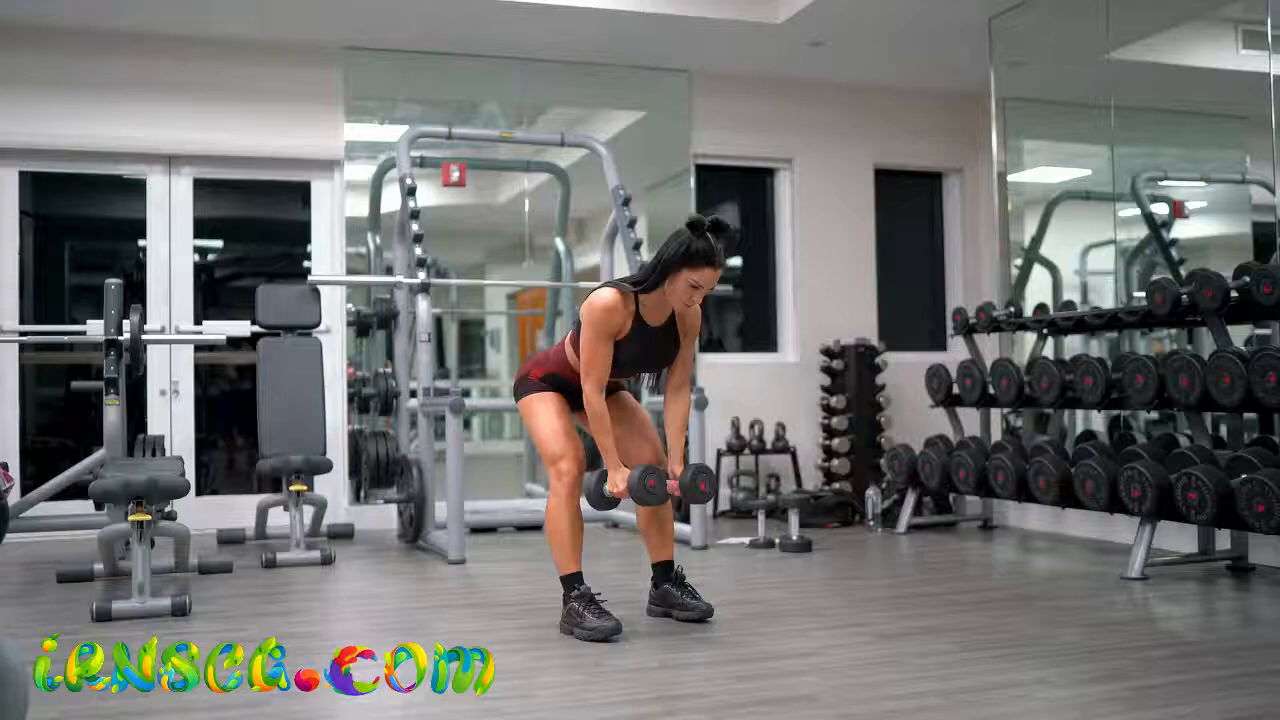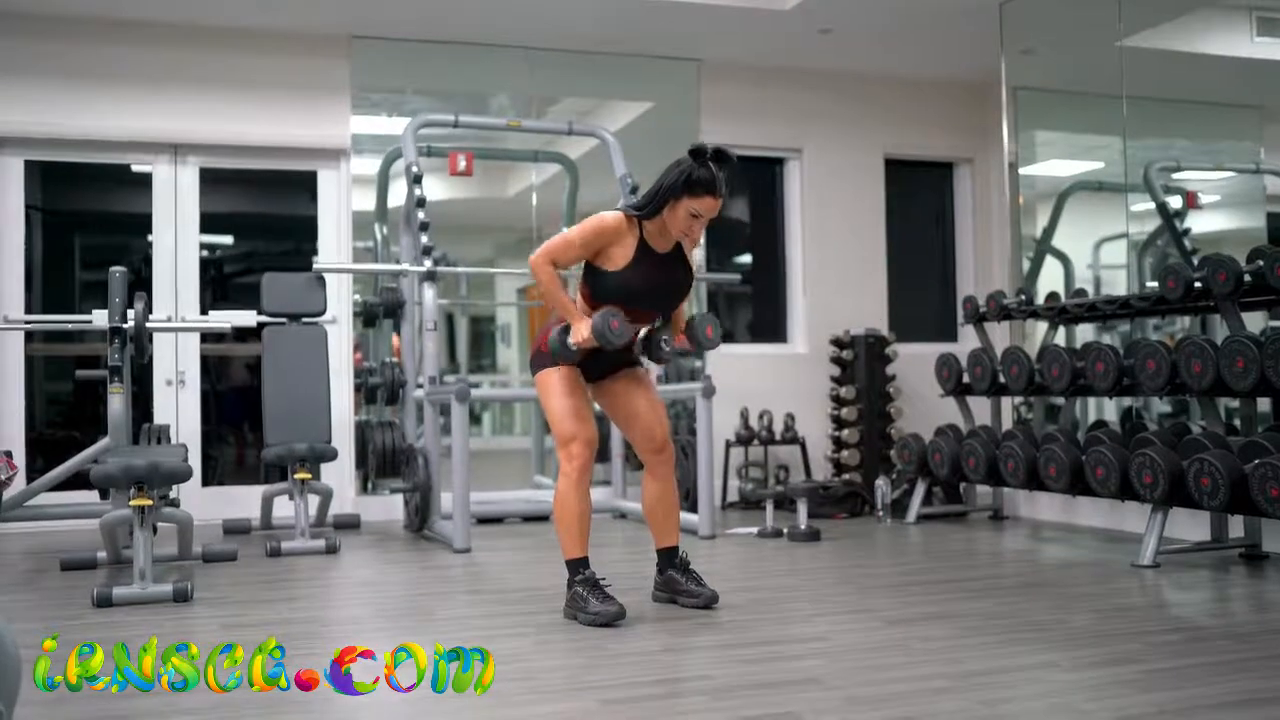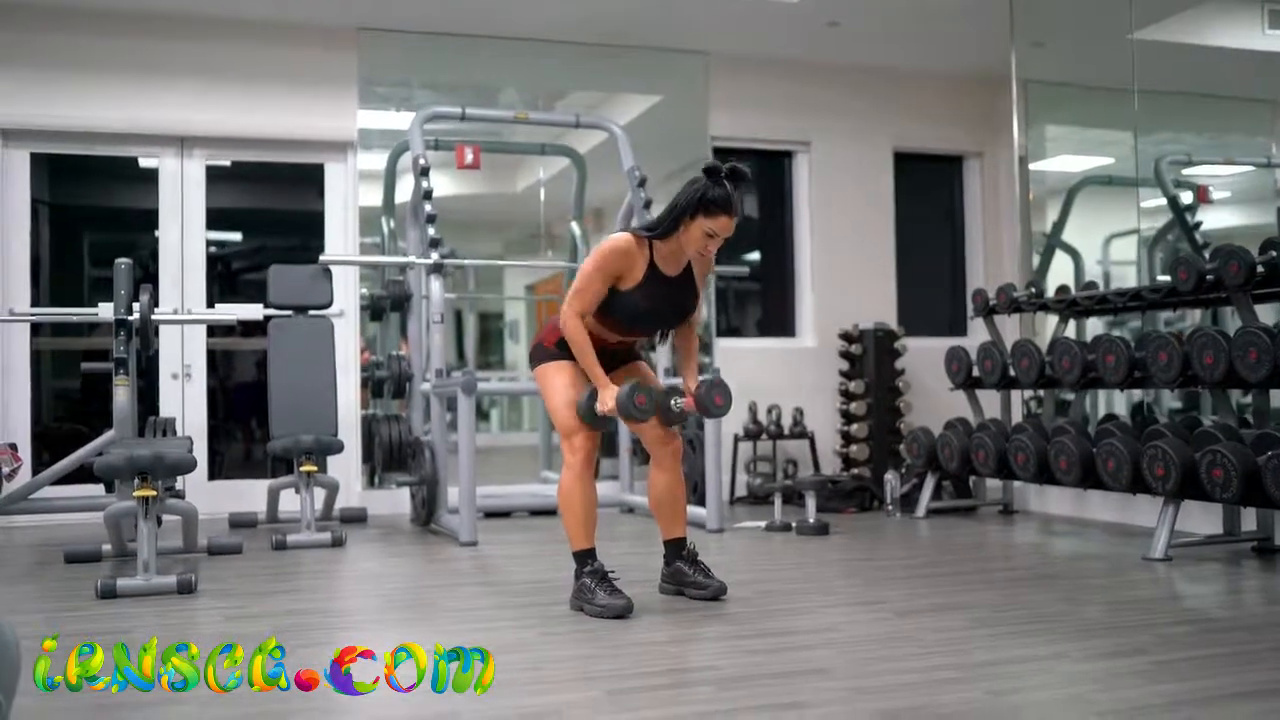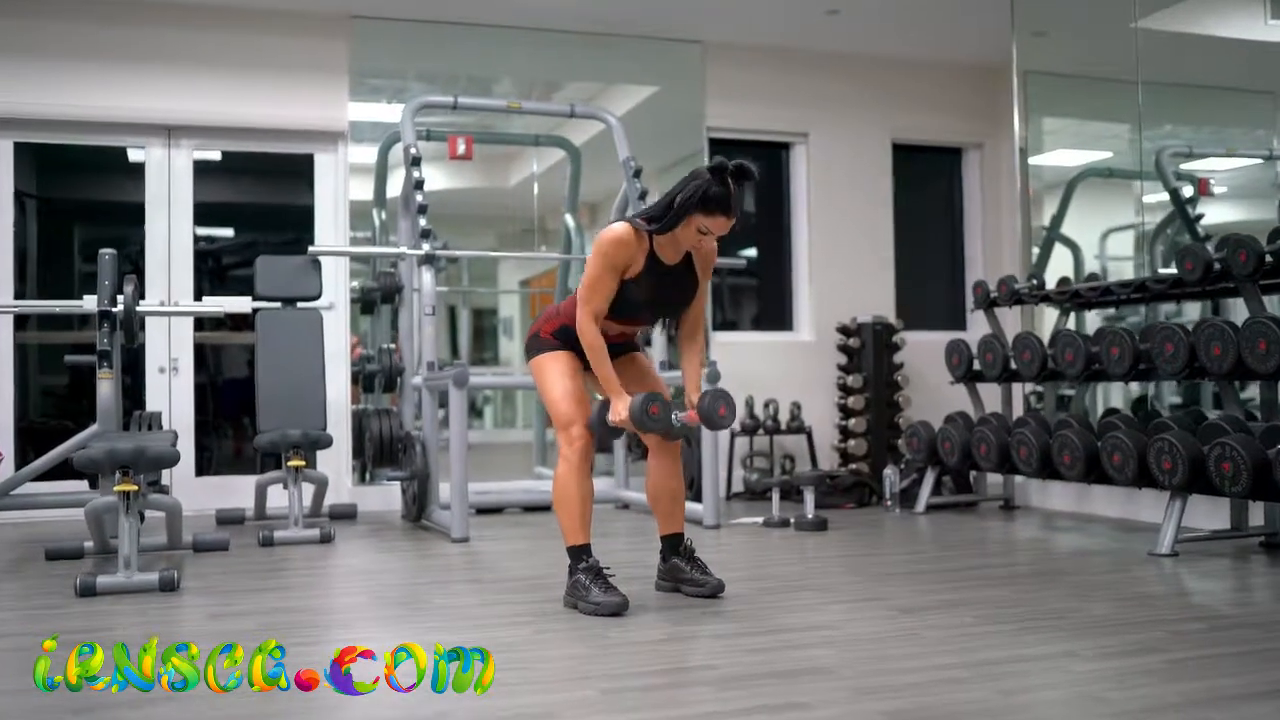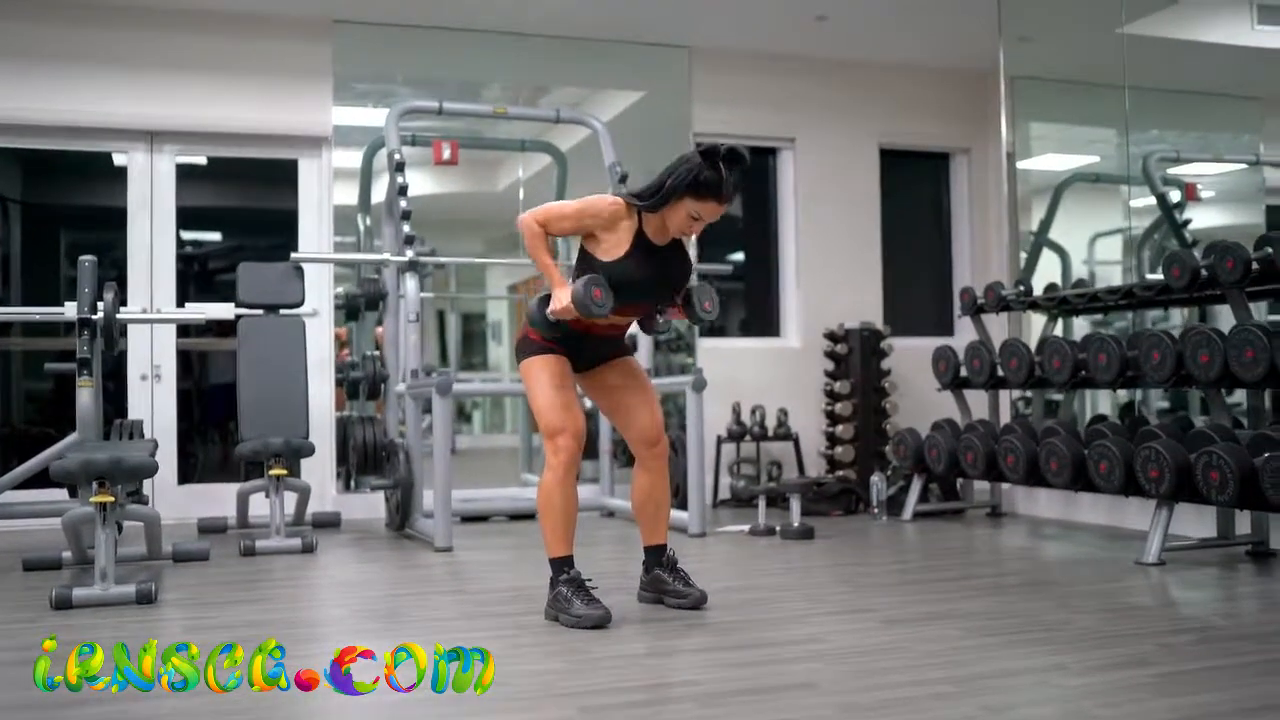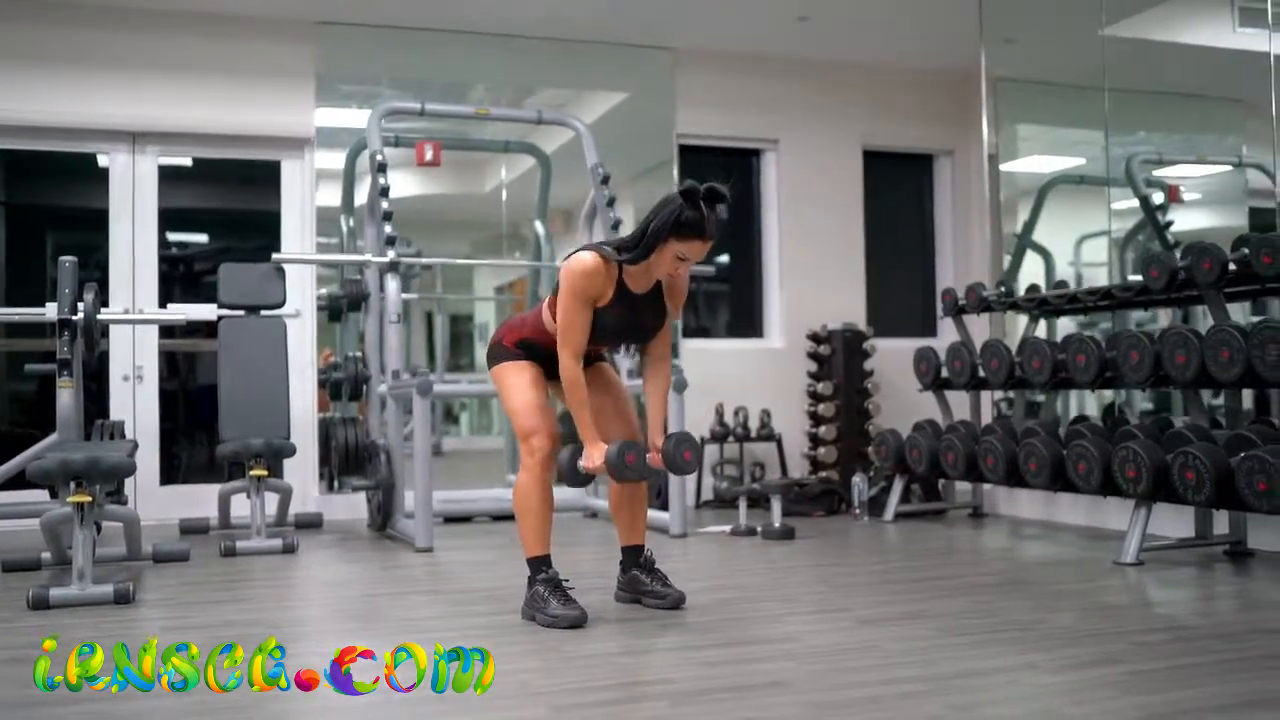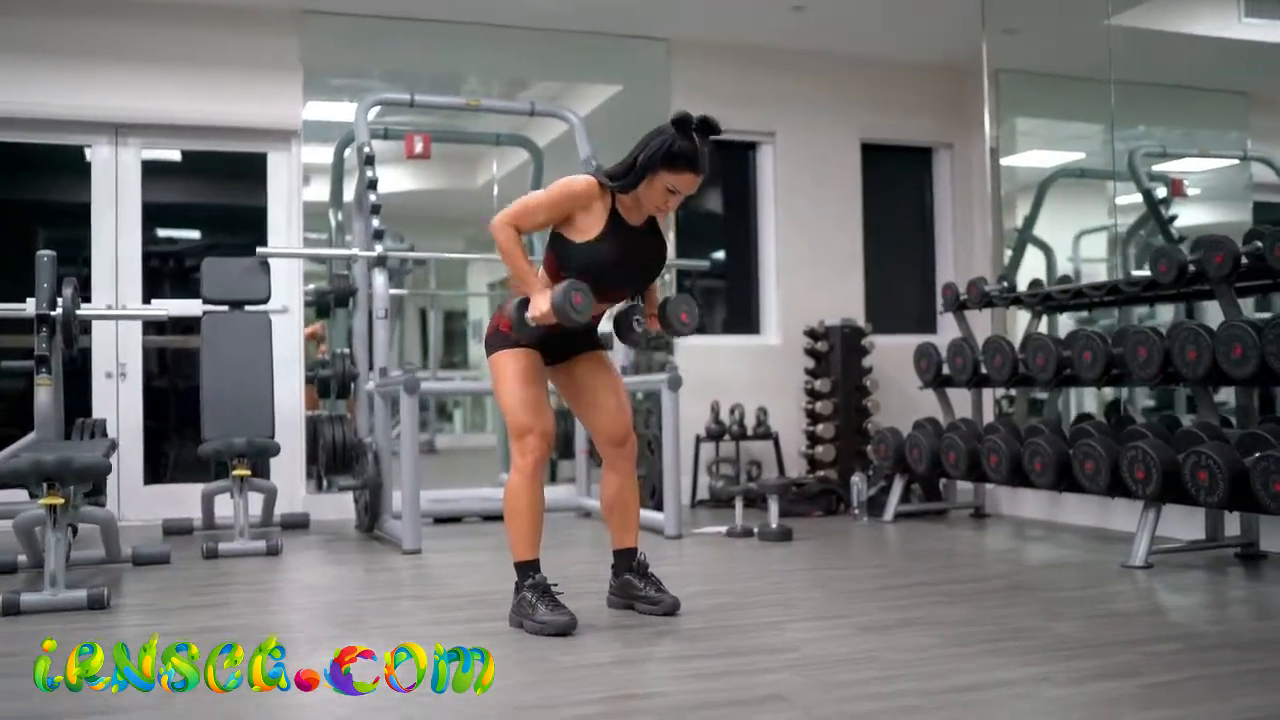
dt=0.7s
person 1, frame 1
left shoulder: (688, 316)
right shoulder: (609, 303)
left elbow: (677, 390)
right elbow: (591, 389)
left wrist: (677, 461)
right wrist: (613, 466)
left hip: (604, 385)
right hip: (547, 381)
left knee: (655, 468)
right knee: (568, 469)
left ankle: (665, 584)
right ankle: (575, 599)
person 1, frame 2
left shoulder: (688, 239)
right shoulder: (612, 227)
right elbow: (541, 263)
left wrist: (680, 326)
right wrist: (577, 320)
left hip: (619, 353)
right hip: (566, 349)
left knee: (660, 450)
right knee: (579, 450)
left ankle: (669, 570)
right ankle: (579, 583)
person 1, frame 3
left shoulder: (700, 263)
right shoulder: (622, 249)
left elbow: (686, 327)
right elbow: (573, 317)
left wrist: (690, 382)
right wrist: (602, 388)
left hip: (620, 353)
right hip: (562, 347)
left knee: (667, 438)
right knee: (583, 442)
left ankle: (677, 562)
right ankle: (587, 576)
person 1, frame 4
left shoulder: (703, 255)
right shoulder: (622, 239)
left elbow: (692, 330)
right elbow: (587, 321)
left wrist: (693, 396)
right wrist: (617, 397)
left hip: (619, 343)
right hip: (561, 338)
left knee: (667, 433)
right knee: (578, 435)
left ankle: (674, 557)
right ankle: (581, 571)
person 1, frame 5
left shoulder: (680, 230)
right shoulder: (611, 214)
right elbow: (530, 222)
left wrist: (675, 301)
right wrist: (558, 287)
left hip: (608, 343)
right hip: (550, 337)
left knee: (653, 442)
right knee: (566, 442)
left ankle: (657, 568)
right ankle: (563, 583)
person 1, frame 6
left shoulder: (674, 282)
right shoulder: (589, 268)
left elbow: (657, 358)
right elbow: (568, 359)
left wrist: (656, 433)
right wrist: (590, 440)
left hip: (585, 355)
right hip: (524, 348)
left knee: (632, 447)
right knee: (540, 445)
left ankle: (634, 568)
right ankle: (540, 584)
person 1, frame 7
left shoulder: (657, 213)
right shoulder: (584, 193)
right elbow: (503, 225)
left wrist: (649, 306)
right wrist: (536, 287)
left hip: (580, 335)
right hip: (521, 328)
left knee: (621, 443)
right knee: (534, 444)
left ankle: (627, 573)
right ankle: (528, 588)
